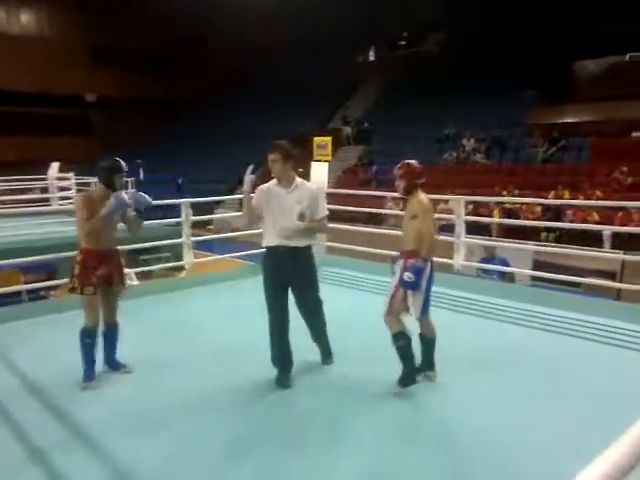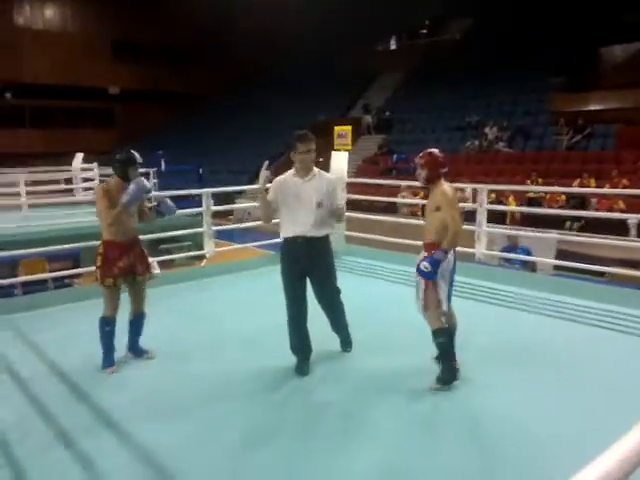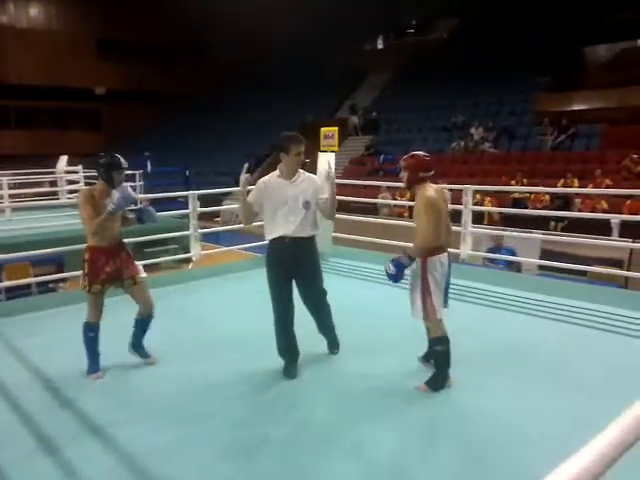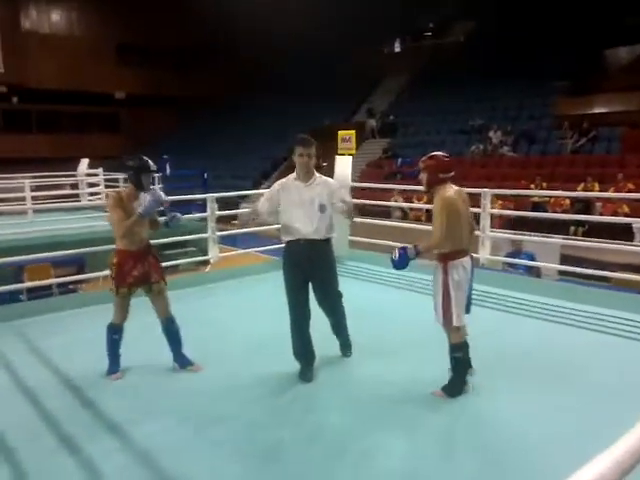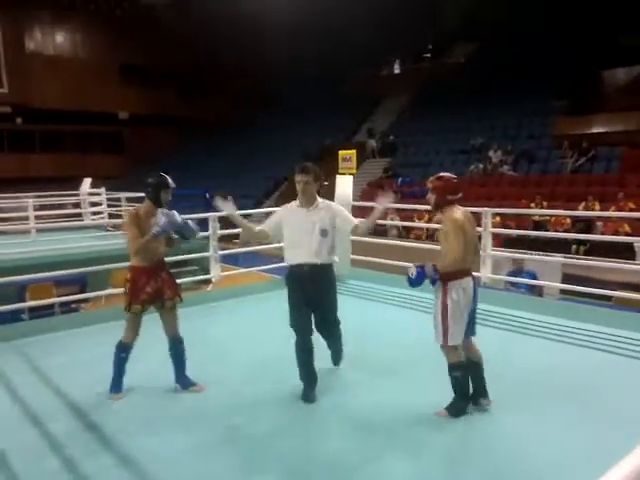
dt=0.2s
person 1, frame 1
left shoulder: (310, 191)
right shoulder: (264, 191)
left elbow: (322, 225)
right elbow: (249, 221)
left wrist: (300, 227)
right wrist: (246, 191)
left hip: (301, 255)
right hip: (274, 256)
left knee: (312, 307)
right knee: (277, 315)
left ankle: (324, 347)
right ankle: (283, 367)
person 1, frame 2
left shoulder: (327, 181)
right shoulder: (281, 183)
left elbow: (340, 216)
right elbow: (266, 217)
left wrist: (330, 211)
right wrist: (262, 188)
left hip: (319, 246)
right hip: (291, 247)
left knee: (330, 297)
right knee: (295, 305)
left ankle: (344, 335)
right ankle: (302, 355)
person 1, frame 3
left shoulder: (312, 182)
right shoulder: (265, 184)
left elbow: (330, 214)
right elbow: (247, 219)
left wrist: (332, 190)
right wrist: (243, 191)
left hip: (305, 247)
right hip: (278, 249)
left knee: (316, 299)
right knee: (281, 307)
left ankle: (331, 337)
right ankle: (290, 358)
person 1, frame 4
left shoulder: (329, 185)
right shoulder: (281, 187)
left elbow: (349, 215)
right elbow: (259, 213)
left wrist: (348, 203)
right wrist: (259, 210)
left hip: (321, 249)
right hip: (294, 251)
left knee: (332, 301)
right knee: (298, 310)
left ankle: (344, 339)
right ankle: (306, 361)
person 1, frame 5
left shoulder: (331, 210)
right shoulder: (285, 213)
left elbow: (358, 230)
right elbow: (258, 235)
left wrist: (378, 211)
right wrist: (234, 216)
left hip: (323, 273)
right hip: (297, 275)
left knee: (328, 324)
right knee: (302, 331)
left ankle: (336, 349)
right ankle: (309, 382)
person 2, frame 1
left shoulder: (419, 202)
right shoulder: (414, 201)
left elbow: (430, 238)
left wrist: (419, 265)
left hip: (414, 264)
right hip: (413, 263)
left knee: (392, 315)
right knee: (423, 316)
left ankle: (410, 370)
right ankle: (428, 366)
person 2, frame 2
left shoulder: (443, 192)
right shoulder: (437, 190)
left elbow: (456, 229)
left wrist: (439, 256)
left hip: (436, 254)
right hip: (438, 253)
left knee: (431, 311)
right knee: (444, 307)
left ankle: (449, 368)
right ankle: (449, 356)
person 2, frame 3
left shoulder: (424, 196)
right shoulder: (436, 191)
left elbow: (427, 236)
right elbow: (446, 227)
left wrist: (406, 258)
left hip: (430, 260)
right hip: (440, 256)
left knee: (431, 318)
right knee: (433, 313)
left ankle: (442, 374)
right ankle: (433, 354)
person 2, frame 4
left shoulder: (443, 197)
right shoulder: (459, 193)
left elbow: (438, 239)
right elbow: (472, 228)
left wrist: (412, 251)
left hip: (450, 264)
right hip: (463, 259)
left knee: (452, 325)
right knee: (455, 320)
left ankle: (458, 381)
right ankle: (464, 364)
person 2, frame 5
left shoulder: (451, 219)
right shoulder: (464, 215)
left elbow: (455, 259)
right elbow: (474, 252)
left wrist: (429, 270)
left hip: (453, 285)
right hip: (466, 280)
left knee: (449, 345)
right knee: (466, 341)
left ankle: (461, 401)
right ankle: (480, 395)
person 3, frame 1
left shoulder: (118, 199)
right shoulder: (85, 199)
left elbow: (134, 229)
right elbow: (84, 231)
left wrist: (139, 211)
right wrist: (107, 212)
left hip: (112, 258)
right hip: (89, 261)
left knee: (111, 317)
right knee: (92, 320)
left ankle: (111, 360)
right ankle: (88, 371)
person 3, frame 2
left shoulder: (135, 190)
right shoulder: (103, 191)
left elbow: (145, 219)
right elbow: (108, 221)
left wrist: (159, 210)
right wrist: (127, 200)
left hip: (134, 248)
right hip: (112, 252)
left knee: (139, 306)
right knee: (111, 309)
left ankle: (134, 346)
right ankle: (108, 357)
person 3, frame 3
left shoulder: (118, 194)
right shoulder: (86, 196)
right elbow: (92, 229)
left wrist: (139, 217)
right wrist: (112, 208)
left hip: (120, 253)
right hip: (97, 257)
left knee: (147, 305)
right knee: (95, 315)
left ankle: (137, 345)
right ankle: (93, 363)
person 3, frame 4
left shoulder: (146, 196)
right shoulder: (115, 199)
right elbow: (121, 232)
left wrist: (167, 222)
right wrist: (143, 211)
left hip: (147, 256)
right hip: (126, 261)
left knee: (165, 313)
right knee: (120, 317)
left ankle: (179, 357)
right ankle: (113, 363)
person 3, frame 5
left shoulder: (163, 215)
right shoulder: (133, 216)
right elbow: (135, 249)
left wrist: (183, 235)
right wrist: (158, 231)
left hip: (162, 274)
right hip: (140, 277)
left knee: (174, 332)
right knee: (130, 335)
left ankle: (181, 378)
right ankle: (116, 382)
